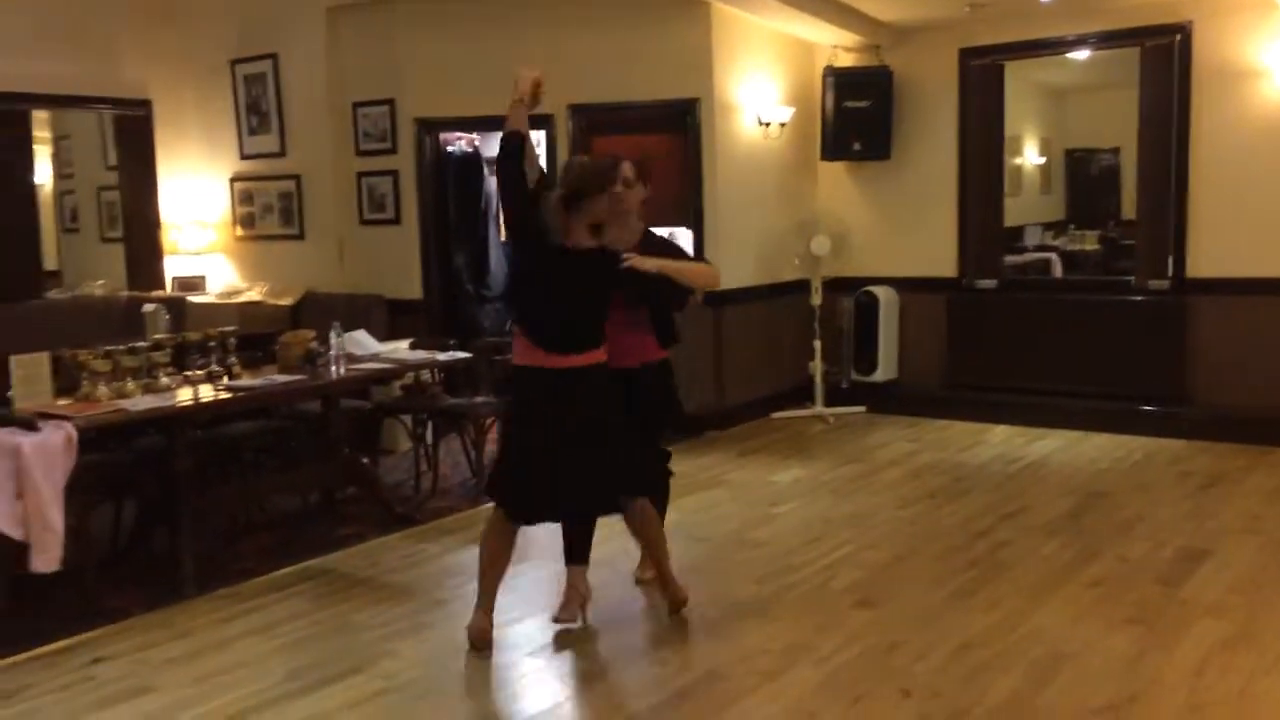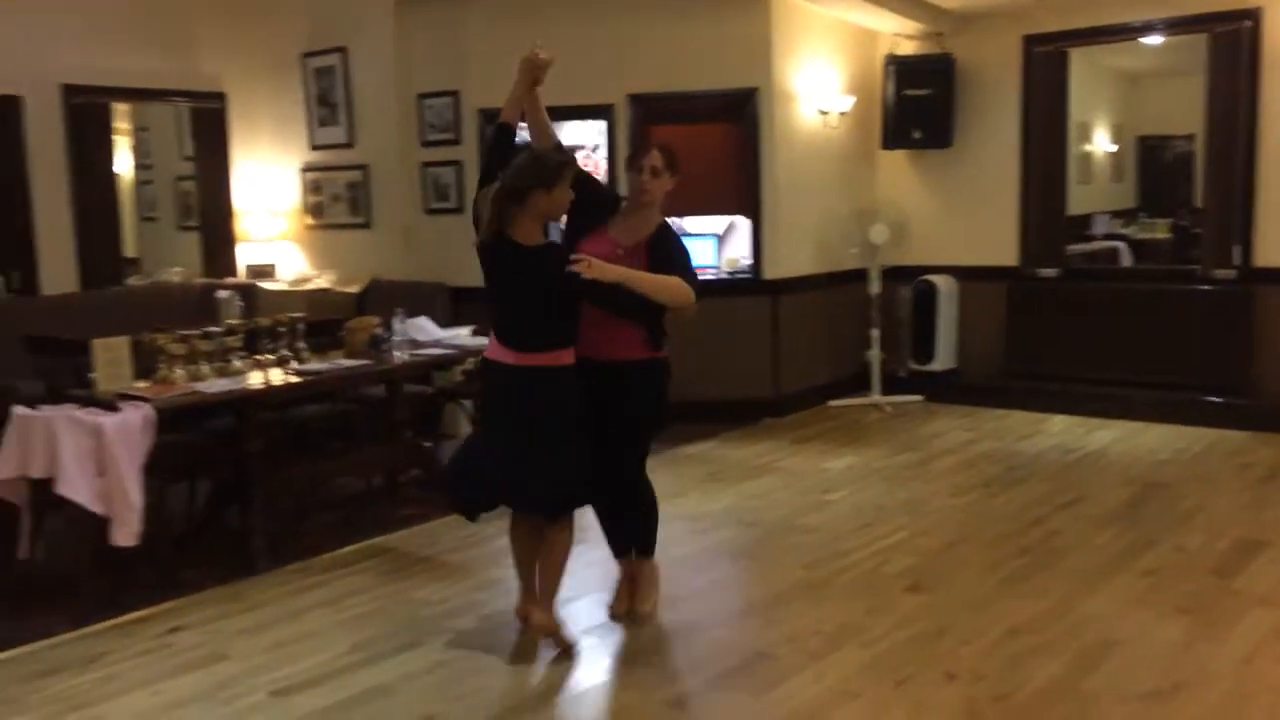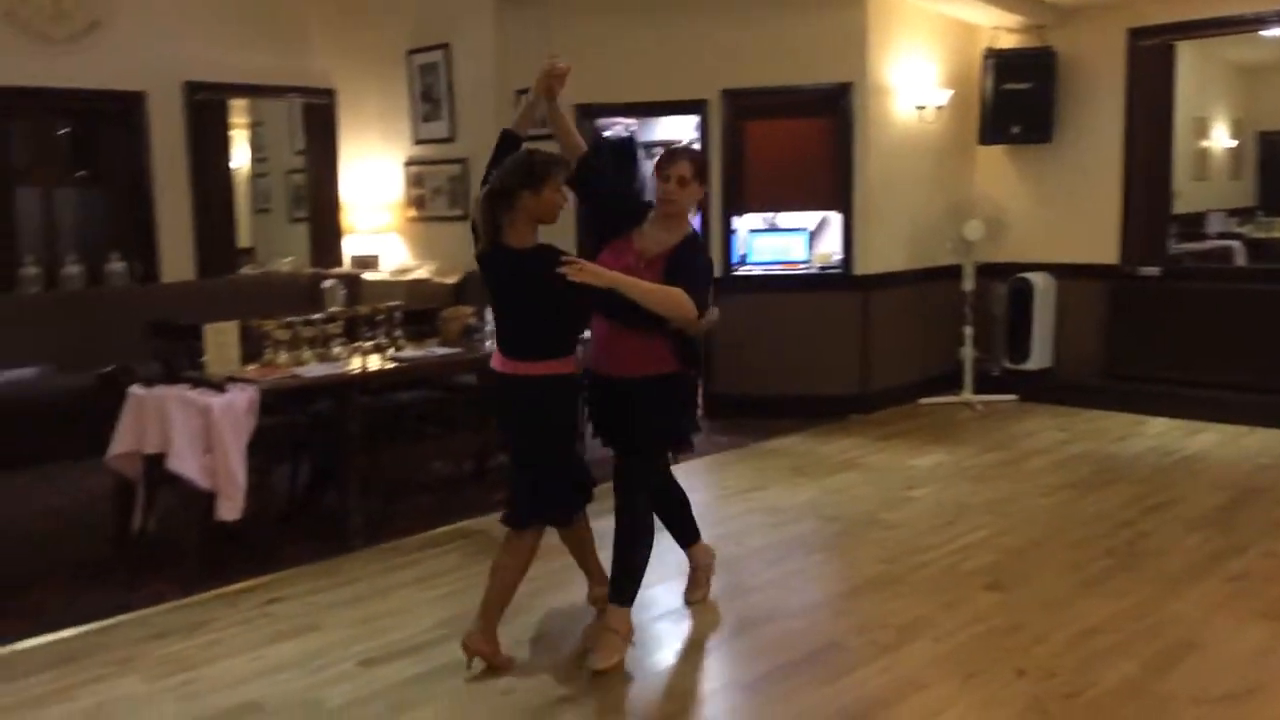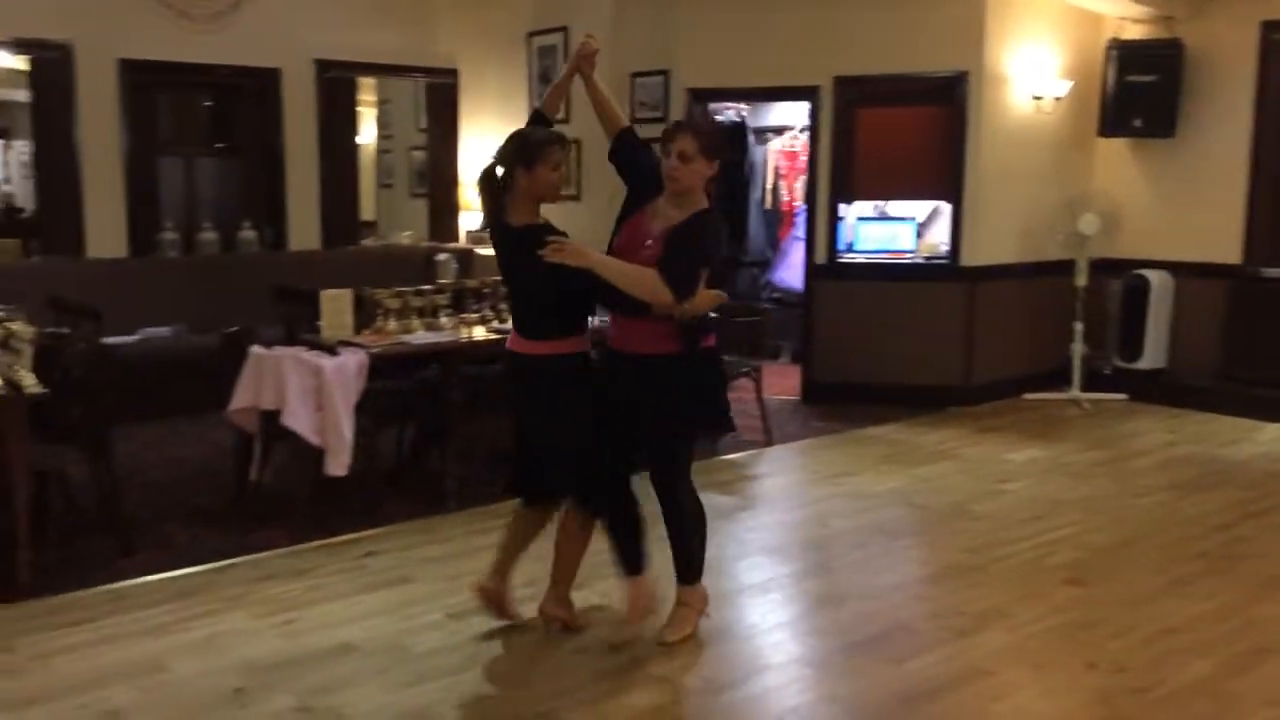
dt=0.3s
person 1, frame 1
left shoulder: (529, 239)
right shoulder: (606, 263)
left elbow: (510, 174)
left wrist: (519, 105)
left hip: (532, 385)
right hip: (587, 386)
left knee: (512, 500)
right knee: (624, 486)
left ankle: (483, 614)
right ankle: (670, 583)
person 1, frame 2
left shoulder: (491, 235)
right shoulder: (558, 263)
left elbow: (497, 154)
left wrist: (523, 85)
left hip: (502, 378)
right hip: (548, 384)
left knee: (516, 493)
right knee: (556, 498)
left ankle: (529, 598)
right ankle: (544, 605)
person 1, frame 3
left shoulder: (492, 243)
right shoulder: (548, 264)
left elbow: (504, 155)
left wrist: (538, 96)
left hip: (512, 382)
right hip: (545, 390)
left knee: (560, 488)
right knee: (536, 510)
left ankle: (599, 585)
right ankle: (481, 632)
person 1, frame 4
left shoulder: (505, 220)
right shoulder: (537, 243)
left elbow: (535, 129)
right elbow: (601, 291)
left wrist: (572, 75)
right wrist: (684, 305)
left hip: (533, 364)
right hip: (556, 368)
left knee: (546, 484)
right knee: (582, 484)
left ankle: (497, 578)
right ankle: (558, 600)
person 2, frame 1
left shoulder: (656, 248)
left elbow: (708, 279)
left wrist: (652, 265)
left hip: (641, 376)
left knee: (647, 462)
right ankle: (576, 582)
person 2, frame 2
left shoulder: (665, 242)
right shoulder: (595, 206)
left elbow: (685, 296)
right elbow: (549, 150)
left wrist: (618, 272)
right wrist: (530, 92)
left hip: (634, 372)
right hip: (582, 366)
left knee: (626, 471)
right knee: (598, 473)
left ankle: (644, 566)
right ankle: (627, 570)
person 2, frame 3
left shoulder: (692, 252)
right shoulder: (623, 213)
left elbow: (686, 309)
right elbow: (580, 156)
left wrist: (608, 277)
right wrist: (553, 100)
left hip: (660, 386)
right hip: (609, 380)
left knee: (633, 488)
right knee: (648, 478)
left ankle: (616, 619)
right ankle: (697, 551)
person 2, frame 4
left shoulder: (702, 230)
right shoulder: (647, 188)
left elbow: (665, 292)
right elbow: (619, 130)
left wrist: (591, 259)
right wrist: (587, 73)
left hip: (676, 367)
right hip: (625, 361)
left knee: (670, 478)
right knee: (609, 472)
left ankle: (692, 593)
right ankle: (637, 584)
